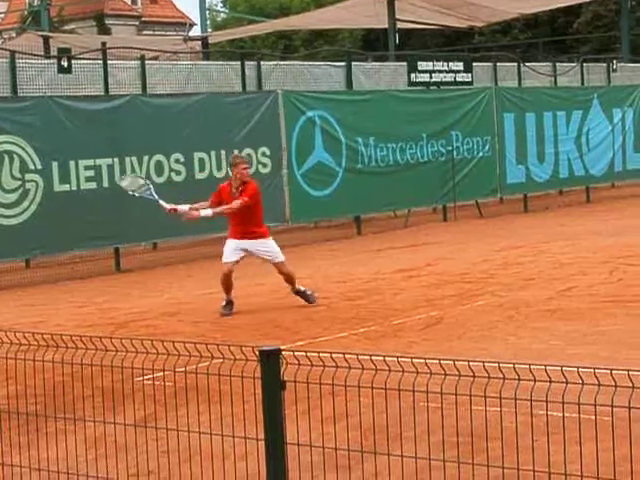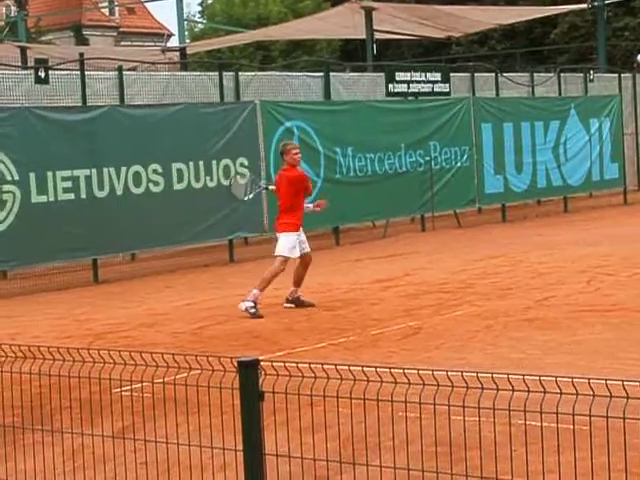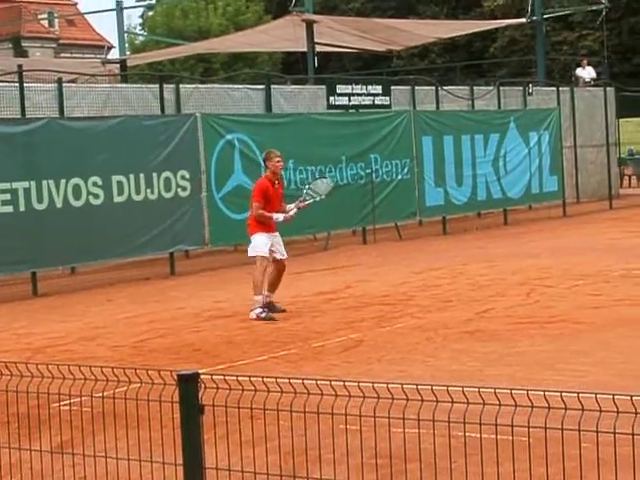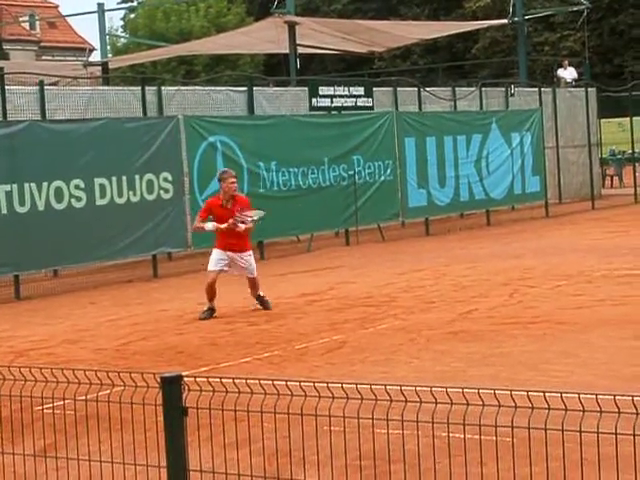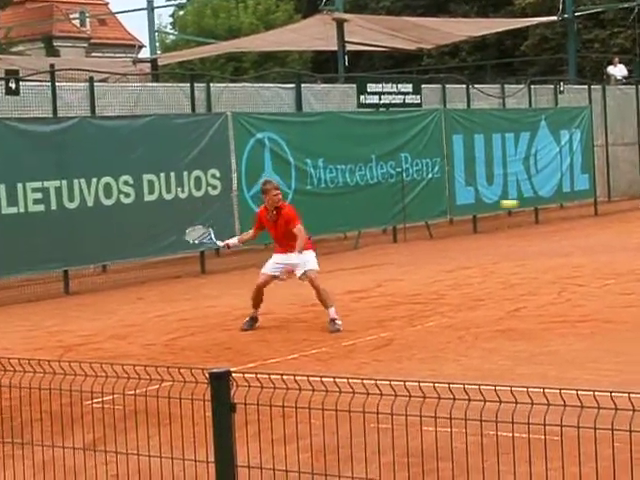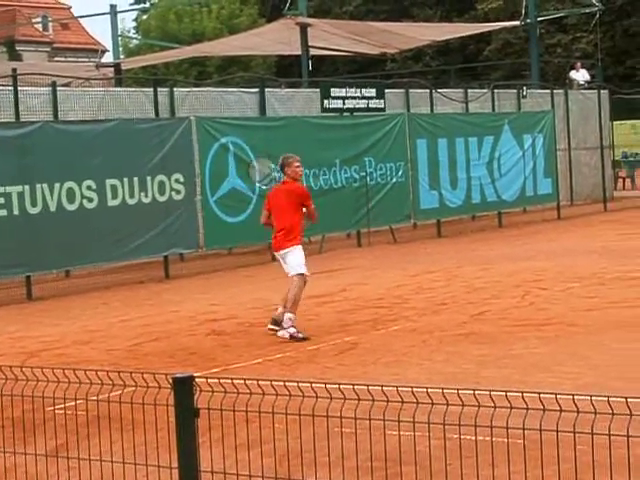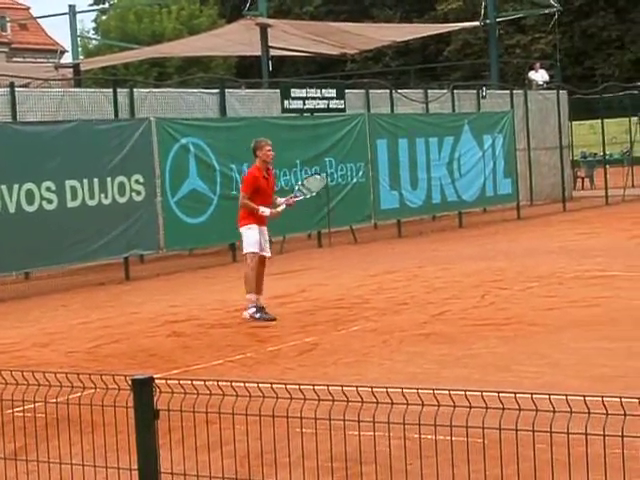
dt=0.7s
person 1, frame 1
left shoulder: (252, 188)
right shoulder: (223, 189)
left elbow: (233, 208)
right elbow: (209, 205)
left wrist: (203, 214)
right wrist: (183, 208)
left hip: (260, 237)
right hip: (236, 238)
left knee: (284, 270)
right knee: (226, 271)
left ankle: (298, 289)
right ankle: (228, 301)
person 1, frame 2
left shoulder: (281, 176)
right shoulder: (300, 176)
right elbow: (309, 192)
left wrist: (312, 207)
left hip: (293, 227)
right hip: (289, 228)
left knee: (306, 259)
right knee: (279, 265)
left ankle: (293, 296)
right ankle: (250, 301)
person 1, frame 3
left shoulder: (279, 183)
right shoulder: (261, 185)
right elbow: (256, 213)
left wrist: (293, 207)
right wrist: (279, 217)
left hip: (271, 230)
right hip: (259, 230)
left knee: (280, 265)
right knee: (261, 265)
left ankle: (267, 300)
right ankle: (257, 308)
person 1, frame 4
left shoulder: (243, 201)
right shoulder: (210, 203)
left elbow: (250, 227)
right elbow: (196, 227)
left wrist: (240, 226)
right wrist: (208, 226)
left hip: (243, 249)
right hip: (221, 249)
left knee: (253, 281)
right knee: (211, 280)
left ankle: (258, 296)
right ankle: (211, 307)
person 1, frame 5
left shoulder: (288, 210)
right shoulder: (261, 214)
left elbow: (302, 236)
right elbow: (253, 233)
left wrist: (297, 254)
right wrist: (234, 241)
left hip: (302, 251)
right hip: (281, 254)
left knee: (314, 280)
right knee: (260, 283)
left ankle: (334, 318)
right ankle: (254, 316)
person 1, frame 6
left shoulder: (272, 192)
right shoulder: (300, 189)
left elbow: (264, 220)
right elbow: (313, 216)
left hip: (279, 243)
right hip: (291, 244)
left knee: (301, 280)
right knee: (297, 281)
left ankle: (278, 318)
right ankle: (289, 327)
person 1, frame 7
left shoulder: (270, 173)
right shoulder: (252, 174)
right elbow: (242, 202)
left wrist: (282, 201)
right wrist: (265, 211)
left hip: (261, 224)
right hip: (249, 223)
left knee: (262, 264)
right knee: (252, 261)
left ankle: (257, 304)
right ankle: (251, 306)
